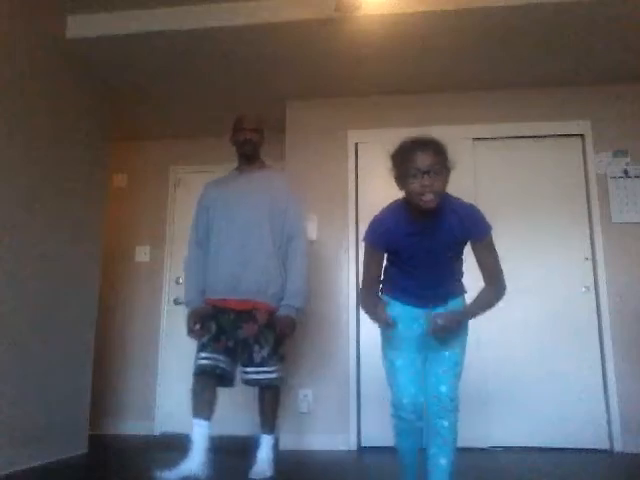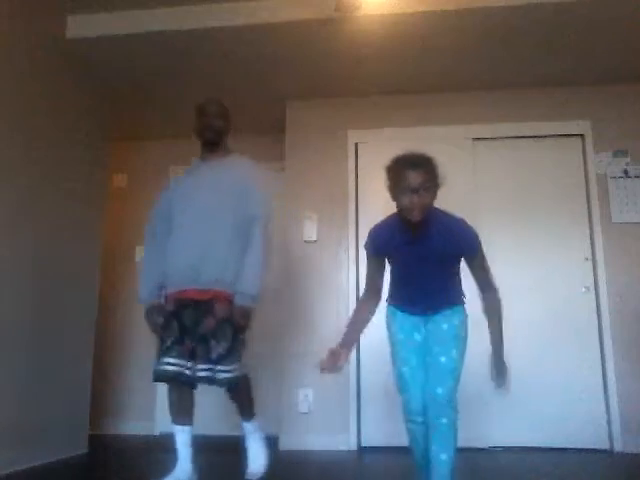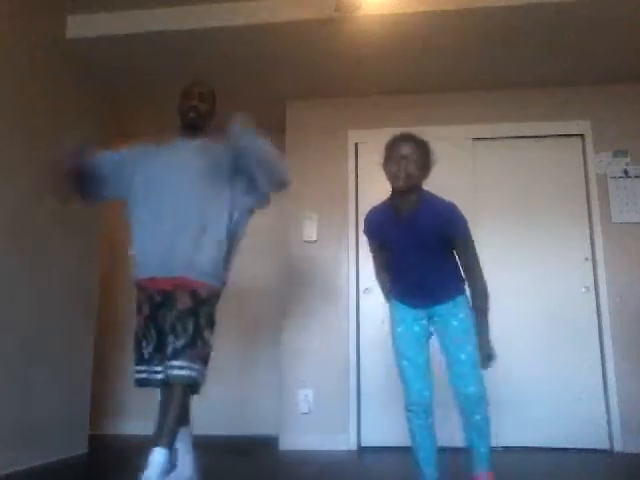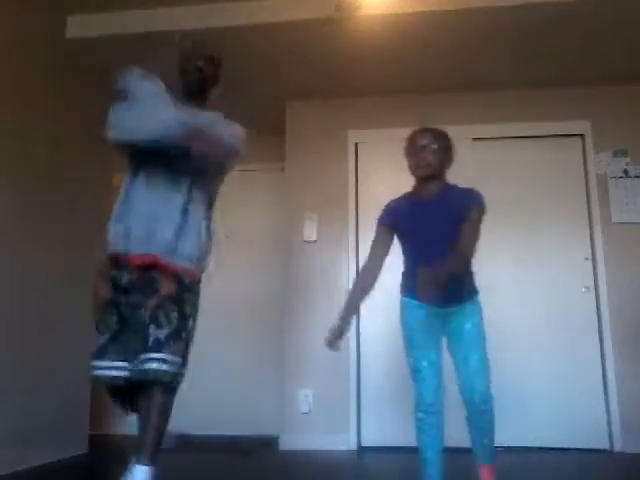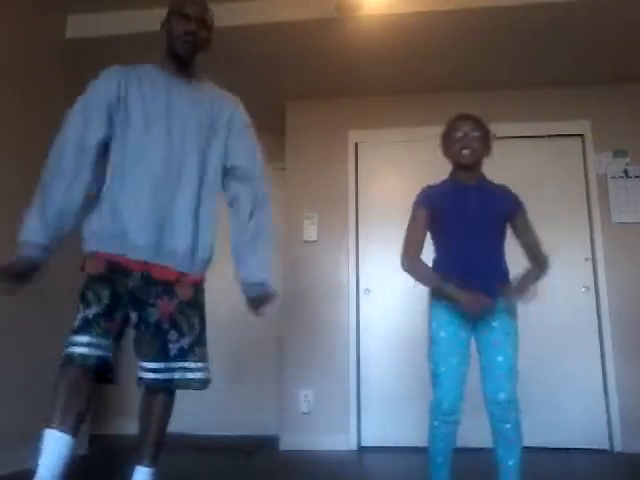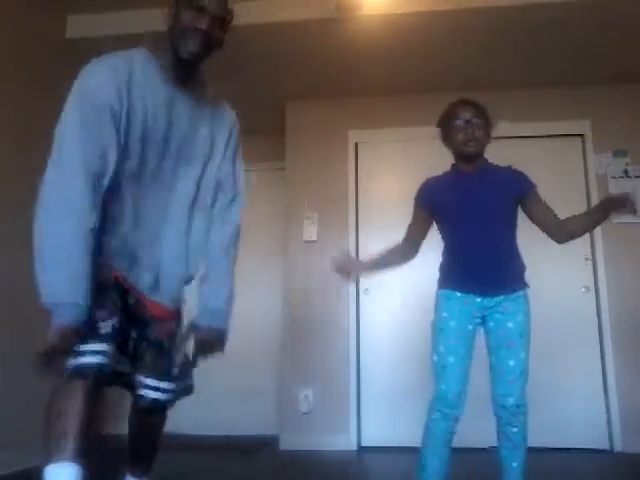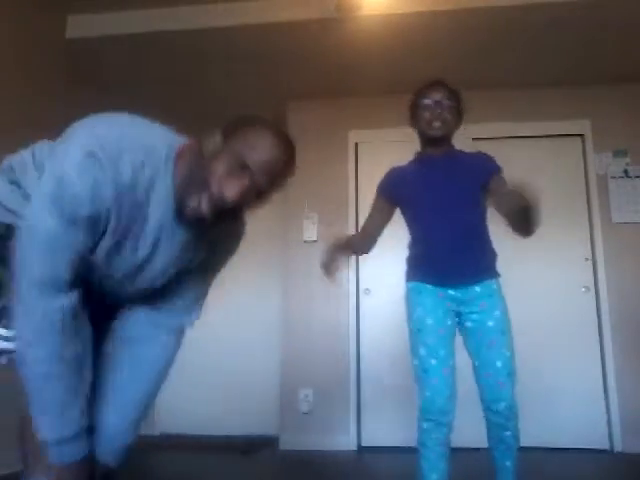
dt=0.4s
person 1, frame 1
left shoulder: (281, 187)
right shoulder: (213, 191)
left elbow: (296, 247)
right elbow: (198, 247)
left wrist: (291, 305)
right wrist: (194, 301)
left hip: (263, 300)
right hip: (217, 299)
left knee: (266, 376)
right knee: (206, 369)
person 1, frame 2
left shoulder: (246, 173)
right shoulder: (178, 183)
left elbow: (256, 236)
right elbow: (156, 238)
left wrist: (246, 295)
right wrist: (150, 295)
left hip: (223, 290)
right hip: (179, 291)
left knee: (228, 368)
right knee: (174, 370)
left ankle: (254, 436)
person 1, frame 3
left shoulder: (231, 154)
right shoulder: (144, 157)
left elbow: (276, 177)
right elbow: (99, 176)
left wrist: (246, 140)
right wrist: (82, 168)
left hip: (198, 277)
right hip: (151, 277)
left knee: (182, 366)
right knee: (160, 369)
person 1, frame 4
left shoulder: (227, 132)
right shoulder: (152, 113)
left elbow: (210, 148)
right elbow: (129, 133)
right wrist: (186, 136)
left hip: (177, 258)
right hip: (125, 253)
left knee: (159, 365)
right knee: (111, 363)
right ankle: (150, 438)
person 1, frame 5
left shoulder: (226, 109)
right shoulder: (118, 84)
left elbow: (249, 185)
right elbow: (70, 158)
left wrist: (256, 270)
left hip: (179, 260)
right hip: (113, 246)
left knee: (163, 372)
right knee: (84, 351)
person 1, frame 6
left shoulder: (222, 120)
right shoulder: (110, 77)
left elbow: (223, 217)
right elbow: (72, 181)
left wrist: (214, 310)
right wrist: (66, 302)
left hip: (162, 273)
right hip: (98, 258)
left knee: (158, 389)
right knee: (86, 363)
person 1, frame 7
left shoulder: (223, 232)
right shoulder: (100, 158)
left elbow: (160, 328)
right elbow: (46, 297)
left wrist: (110, 446)
right wrist: (66, 445)
person 2, frame 1
left shoulder: (467, 217)
right shoulder: (384, 224)
left elbow: (496, 285)
right elbow: (368, 289)
left wrist: (460, 317)
right wrist: (376, 312)
left hip: (447, 308)
right hip: (400, 308)
left knee: (442, 401)
right knee: (407, 403)
person 2, frame 2
left shoulder: (457, 231)
right shoulder: (381, 235)
left elbow: (487, 288)
right elbow: (371, 294)
left wrist: (497, 350)
right wrist: (346, 344)
left hip: (446, 315)
right hip: (403, 317)
left knee: (441, 400)
right knee: (415, 407)
person 2, frame 3
left shoulder: (445, 213)
right shoulder: (375, 219)
left elbow: (474, 277)
left wrist: (482, 334)
left hip: (450, 305)
right hip: (406, 310)
left knee: (470, 392)
right knee: (417, 401)
person 2, frame 4
left shoulder: (468, 200)
right shoulder: (396, 210)
left elbow: (464, 254)
right elbow: (371, 267)
left wrist: (435, 273)
right wrist: (344, 319)
left hip: (463, 306)
right hip: (416, 307)
left knee: (479, 395)
right knee: (427, 401)
person 2, frame 5
left shoulder: (505, 198)
right shoulder: (431, 197)
left elbow: (538, 258)
right elbow: (409, 258)
left wrist: (521, 286)
right wrist: (455, 293)
left hip: (498, 309)
right hip: (449, 308)
left knee: (502, 399)
right knee: (445, 403)
person 2, frame 6
left shoulder: (511, 181)
right shoulder: (433, 190)
left elbow: (559, 230)
right elbow: (407, 248)
left wrist: (604, 210)
right wrist: (363, 266)
left hip: (508, 298)
right hip: (456, 298)
left knee: (511, 401)
right knee: (447, 397)
person 2, frame 7
left shoulder: (480, 166)
right shoulder: (398, 179)
left elbow: (524, 226)
right elbow: (365, 240)
left wrist: (521, 205)
right wrist: (341, 247)
left hip: (482, 289)
right hip: (427, 292)
left knee: (501, 399)
right knee: (435, 403)
